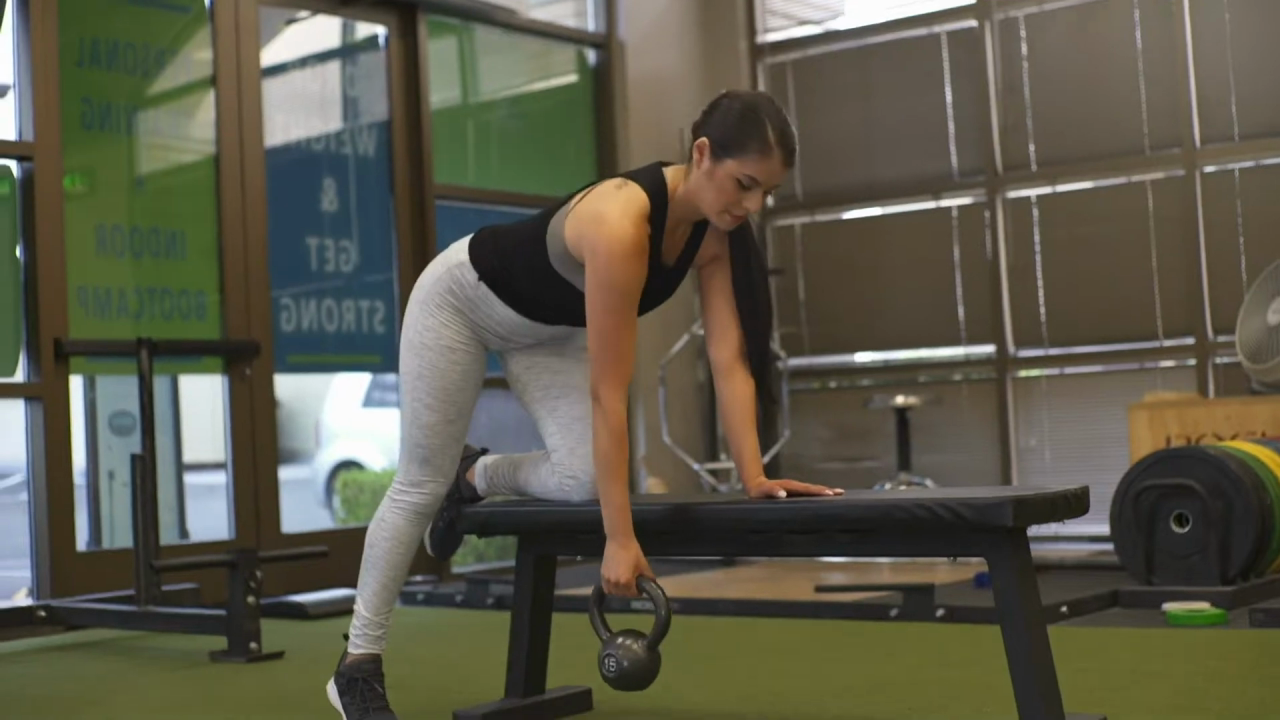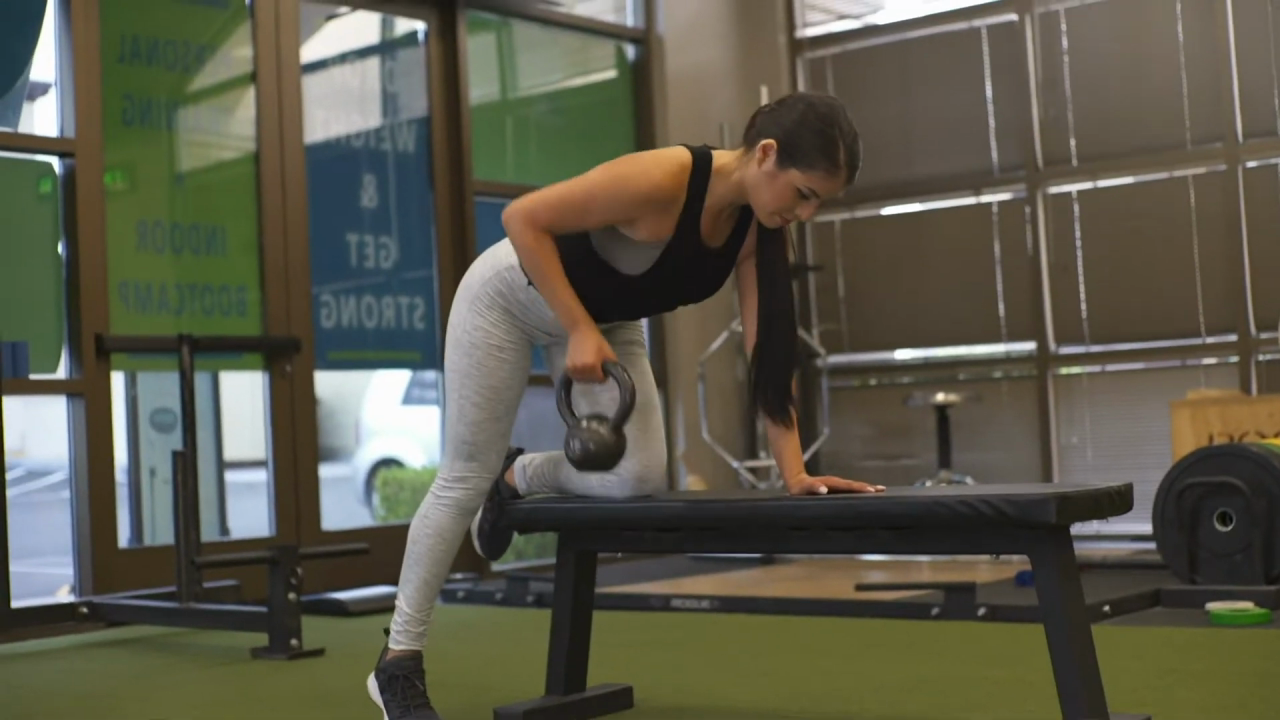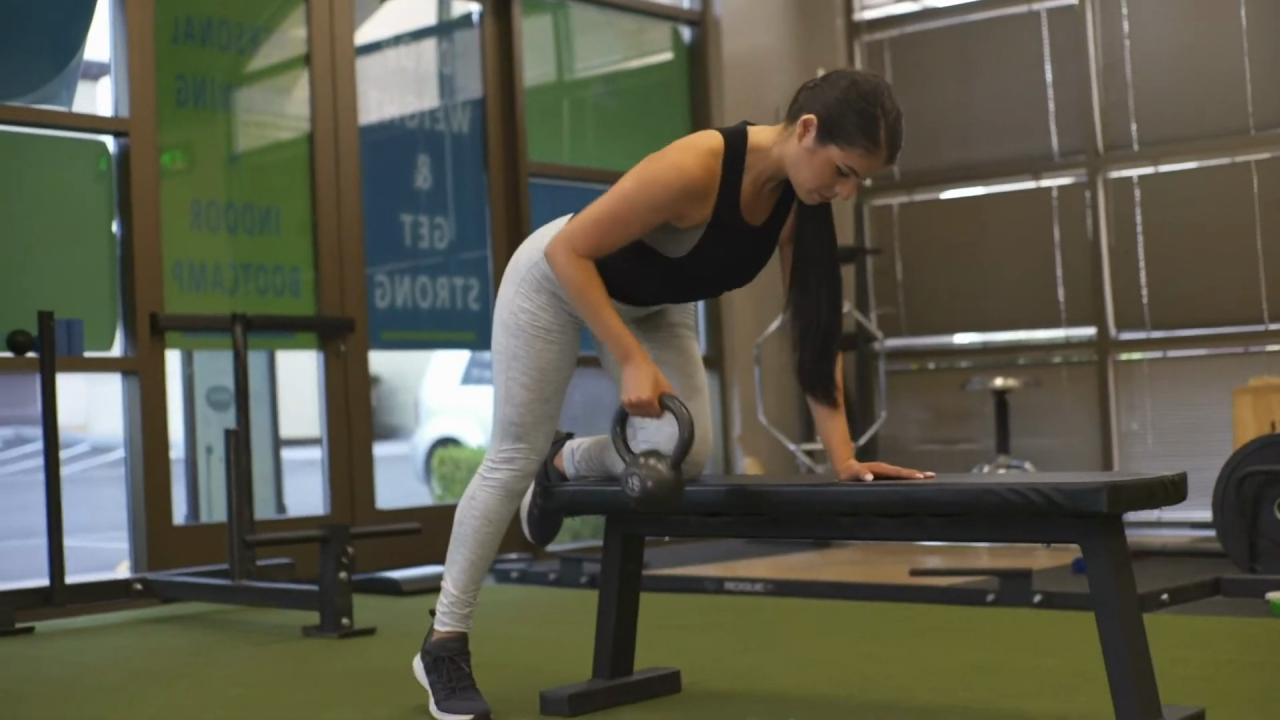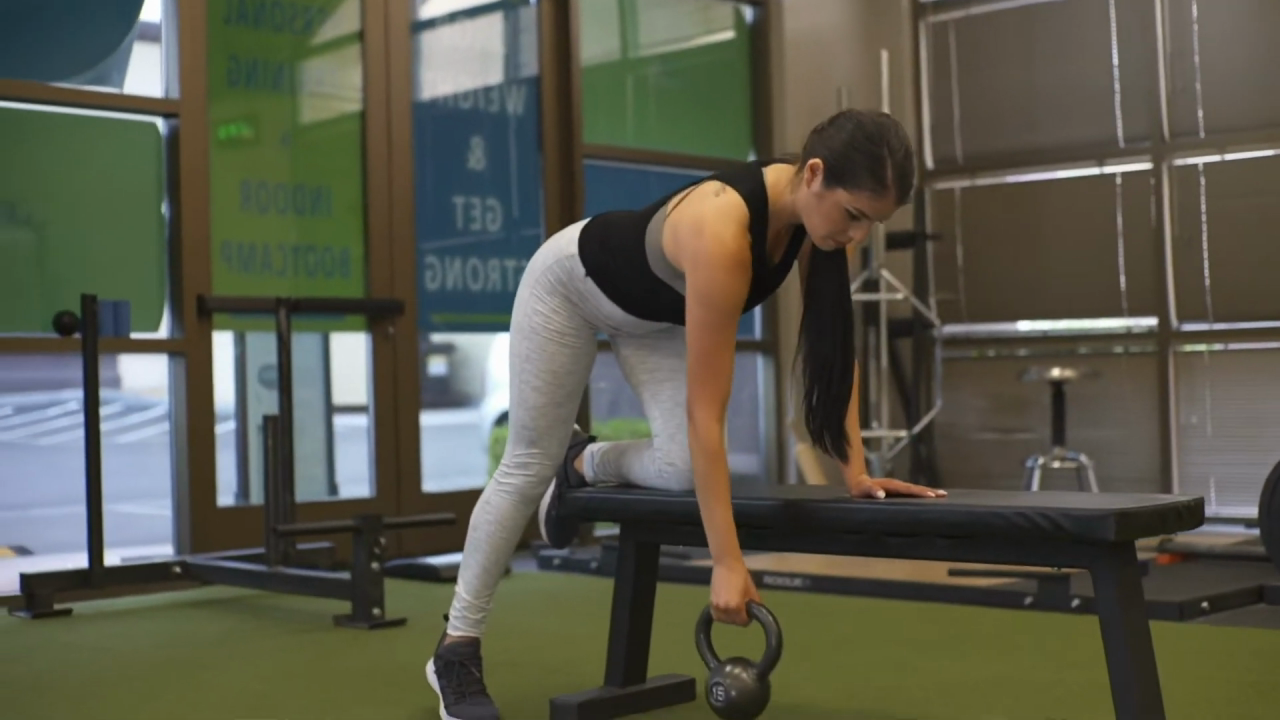
dt=1s
person 1, frame 1
left shoulder: (718, 229)
right shoulder: (619, 225)
left elbow: (730, 357)
right elbow: (607, 393)
left wrist: (754, 476)
right wrist: (620, 539)
left hip: (550, 327)
right hip: (463, 299)
left knee: (587, 480)
right knee: (422, 483)
left ankle: (476, 476)
right ankle: (358, 663)
person 1, frame 2
left shoulder: (759, 219)
right shoulder: (660, 179)
left elbow: (767, 345)
right elbow: (521, 217)
left wrist: (794, 472)
right wrist: (578, 331)
left hip: (606, 314)
right hip: (510, 293)
left knee: (638, 477)
right knee: (466, 478)
left ankle: (517, 478)
right ankle: (398, 660)
person 1, frame 3
left shoulder: (802, 195)
right shoulder: (695, 166)
left elbow: (815, 327)
right elbow: (565, 248)
left wrist: (842, 456)
right wrist: (630, 357)
left hip: (654, 301)
right hip: (557, 279)
left knee: (684, 457)
right knee: (514, 458)
left ankle: (567, 461)
right ankle: (443, 642)
person 1, frame 4
left shoulder: (819, 210)
right shoulder: (721, 234)
left elbow: (833, 345)
right elbow: (704, 412)
left wrist: (855, 471)
right wrist: (727, 562)
left hip: (660, 309)
right hip: (574, 284)
left knee: (689, 471)
right knee: (529, 465)
left ankle: (585, 465)
right ankle: (456, 648)
